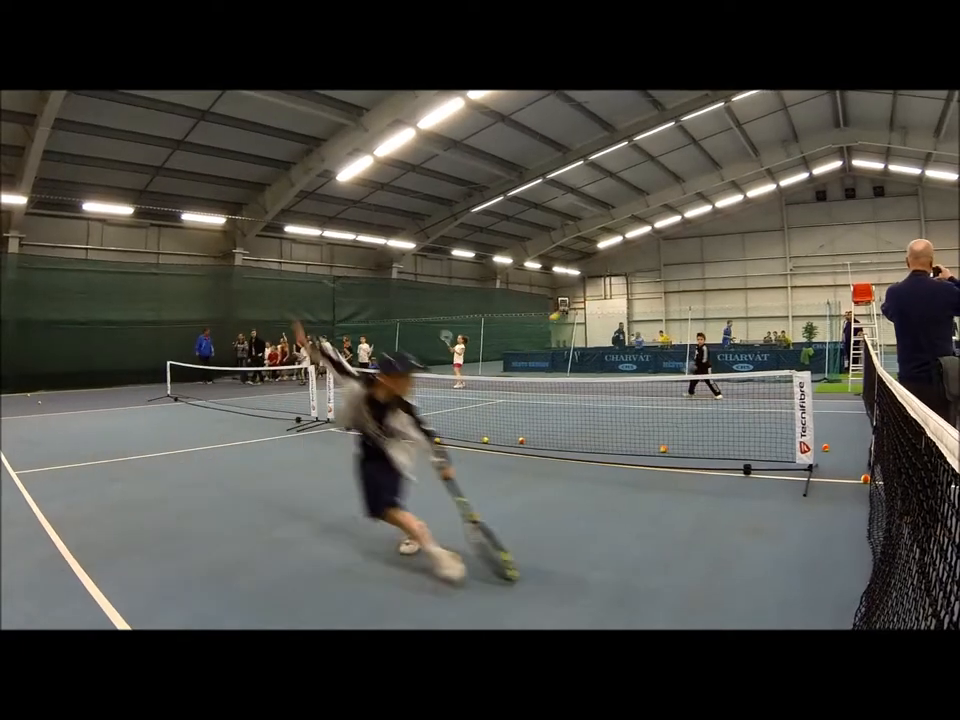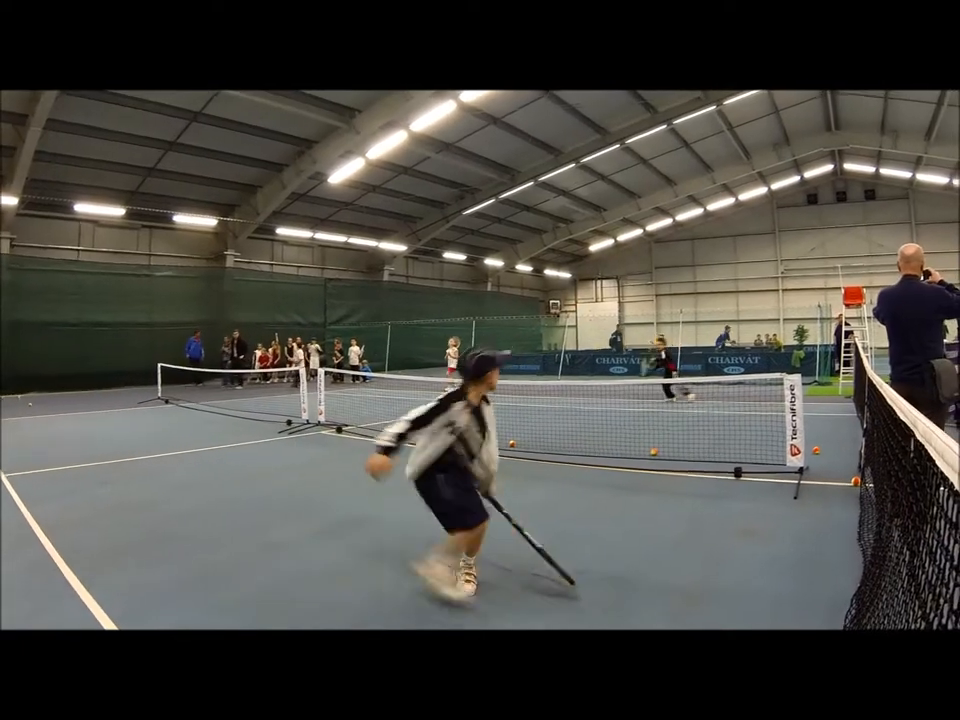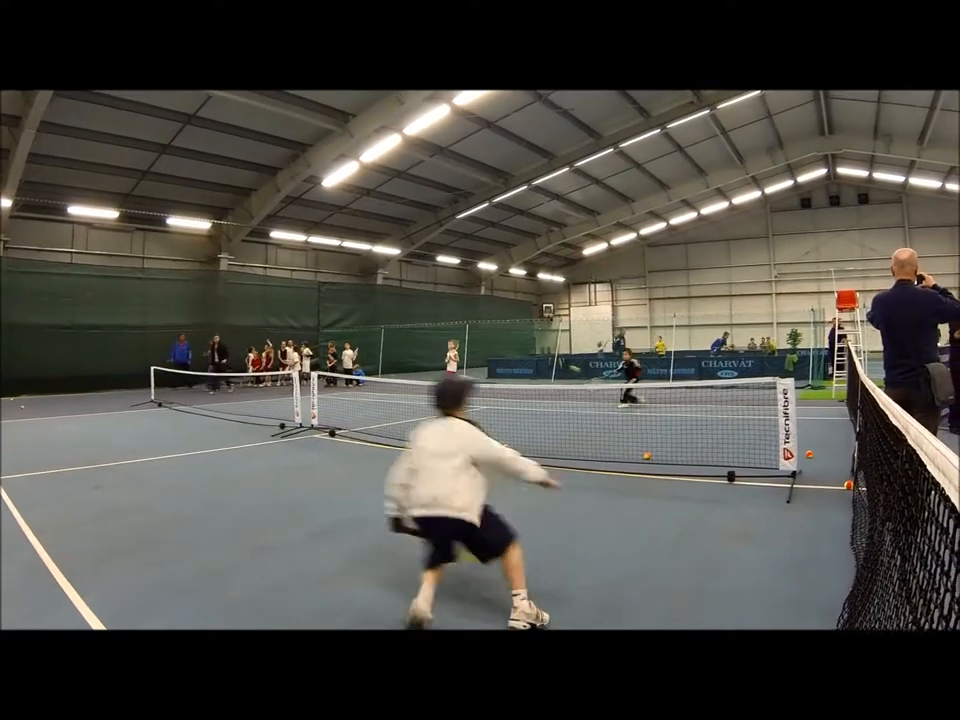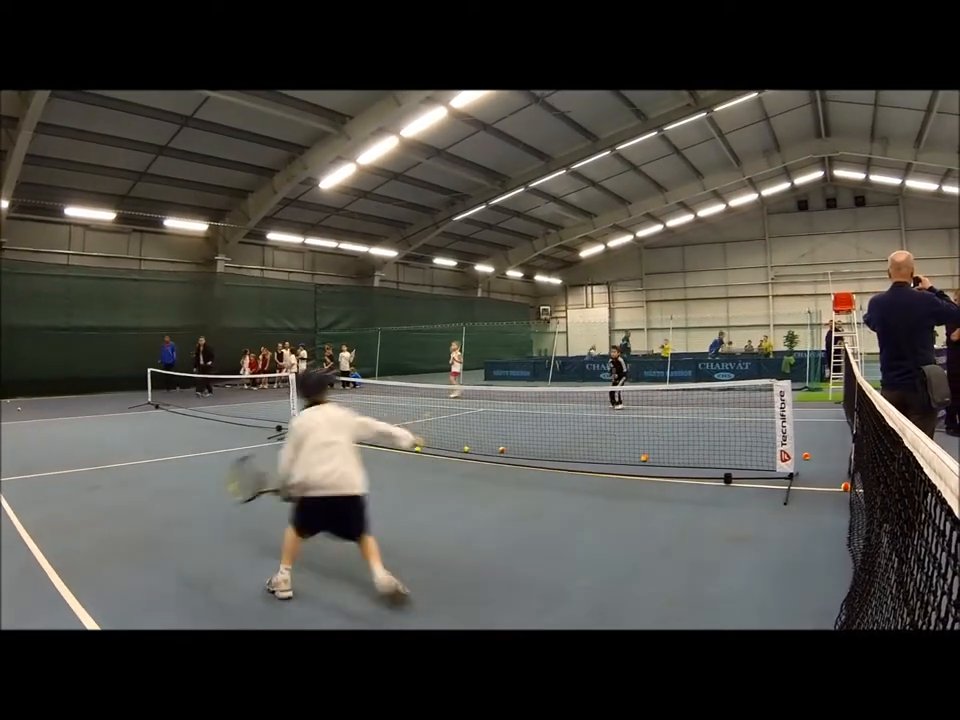
dt=0.4s
person 1, frame 1
left shoulder: (402, 412)
right shoulder: (360, 385)
left elbow: (425, 435)
right elbow: (336, 362)
left wrist: (443, 463)
right wrist: (313, 346)
left hip: (388, 460)
right hip: (369, 456)
left knee: (391, 510)
right knee: (387, 512)
left ankle: (437, 554)
right ankle: (415, 532)
person 1, frame 2
left shoulder: (485, 407)
right shoulder: (452, 404)
left elbow: (487, 448)
right elbow: (410, 422)
left wrist: (488, 479)
right wrist: (383, 452)
left hip: (459, 472)
right hip: (432, 473)
left knee: (481, 523)
right knee: (470, 523)
left ankle: (466, 567)
right ankle: (438, 568)
person 1, frame 3
left shoulder: (422, 433)
right shoulder: (468, 433)
left elbow: (399, 478)
right elbow: (505, 457)
left wrist: (395, 514)
right wrist: (540, 475)
left hip: (423, 510)
right hip: (462, 506)
left knee: (438, 557)
right knee: (508, 545)
left ankle: (424, 600)
right ankle: (521, 608)
person 1, frame 4
left shoulder: (299, 423)
right shoulder: (344, 416)
left elbow: (286, 464)
right elbow: (378, 429)
left wrist: (286, 489)
right wrist: (408, 439)
left hip: (312, 488)
right hip: (349, 487)
left knee: (297, 528)
right knee: (362, 534)
left ankle: (283, 580)
right ankle: (381, 575)
